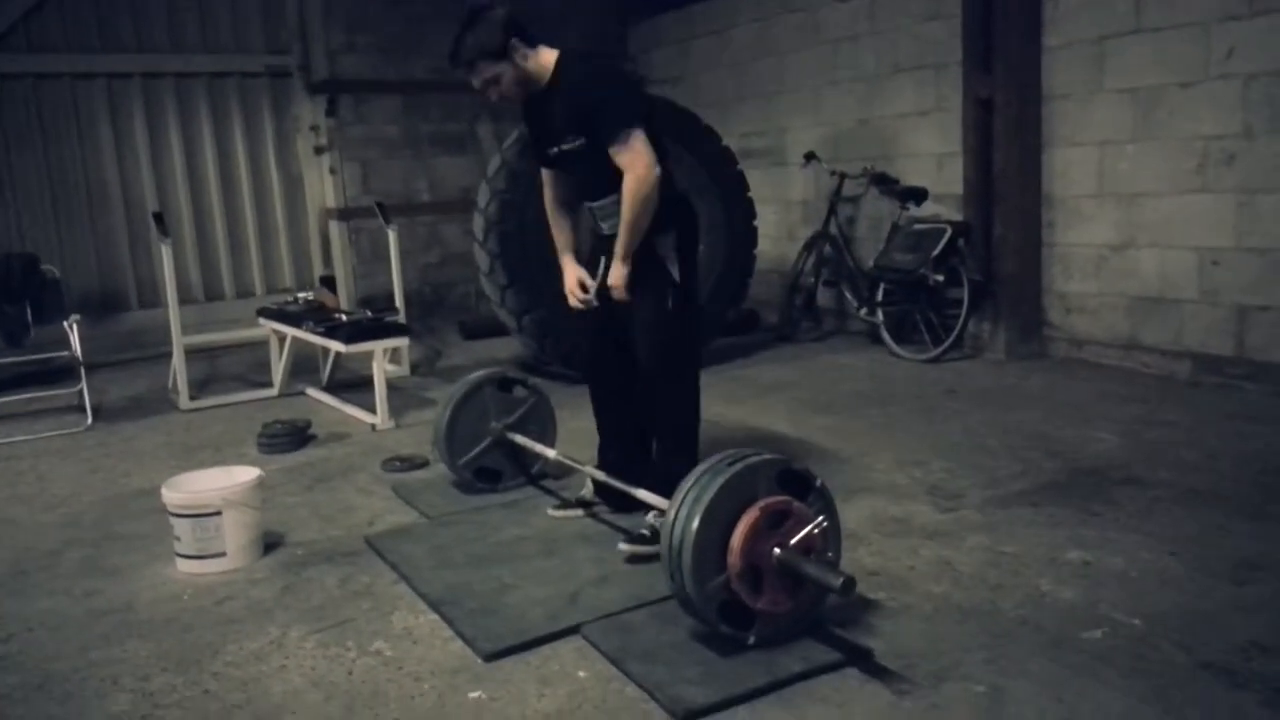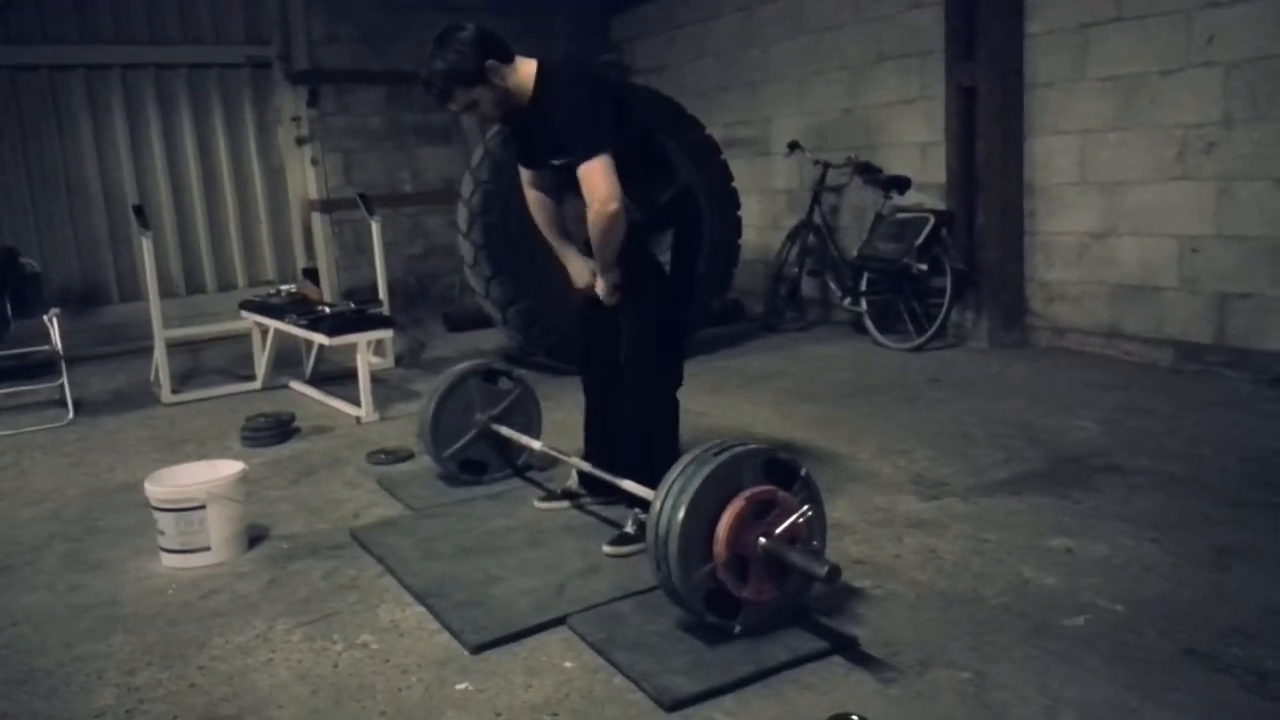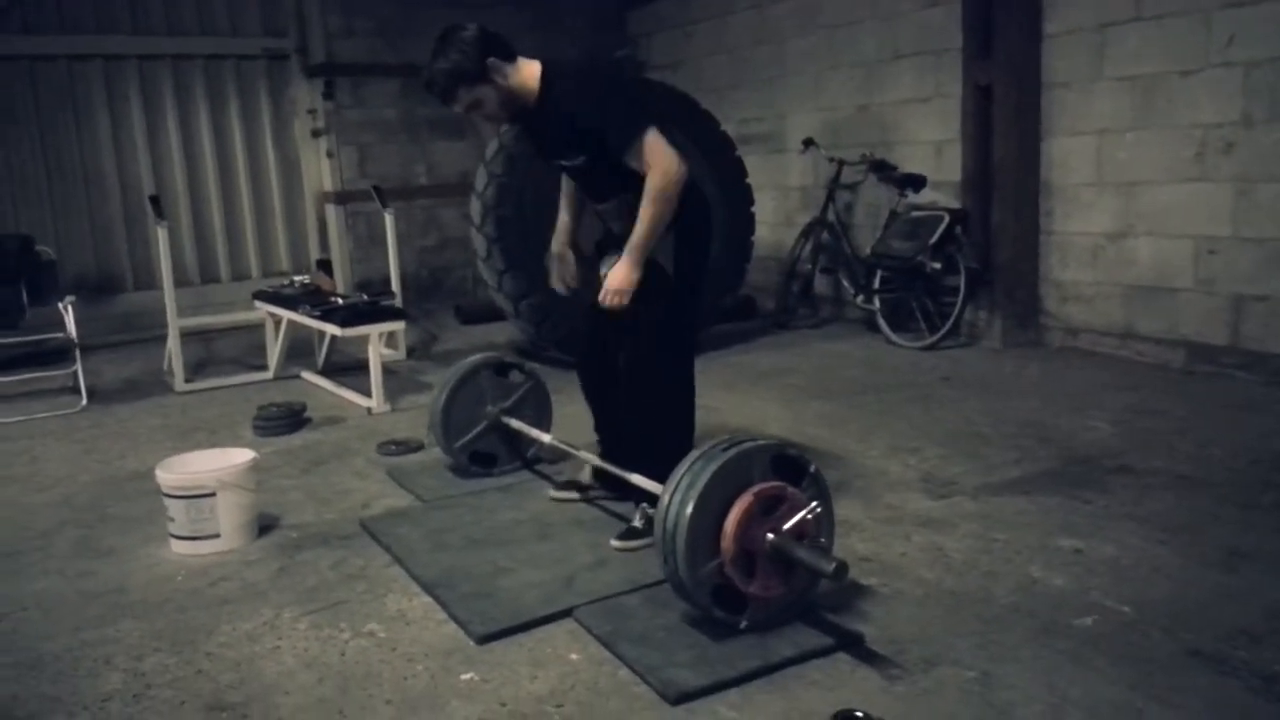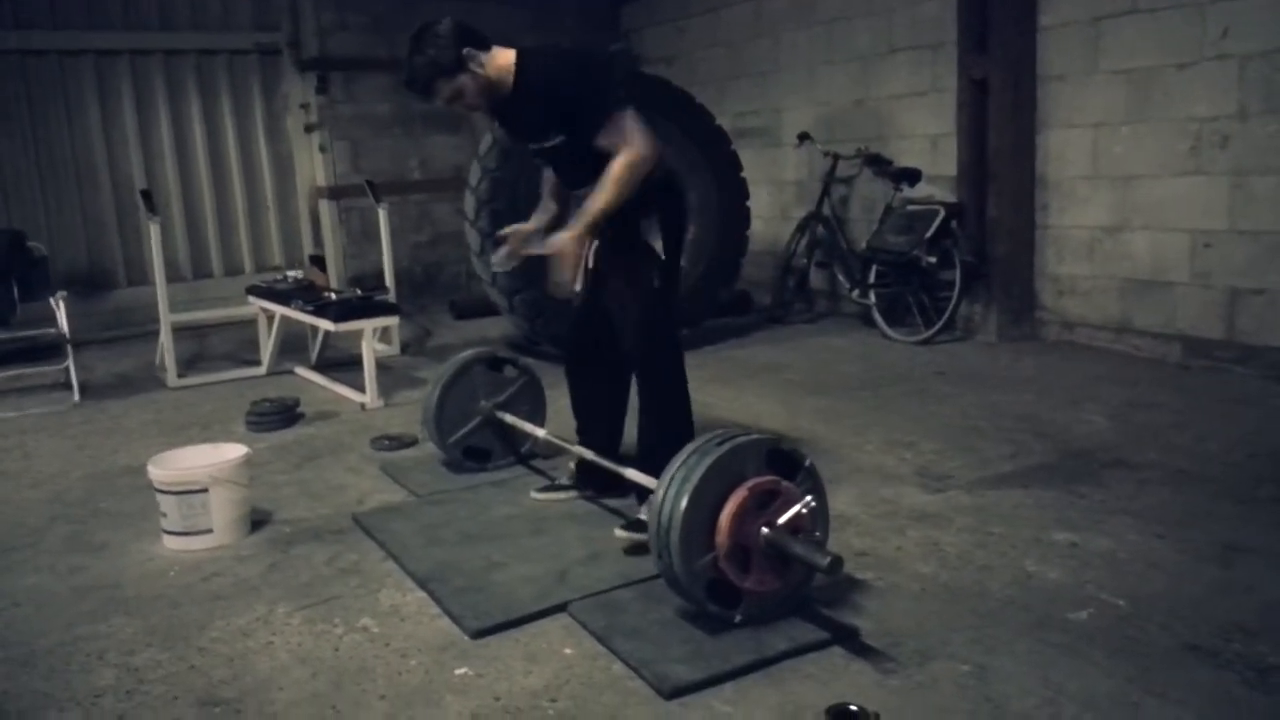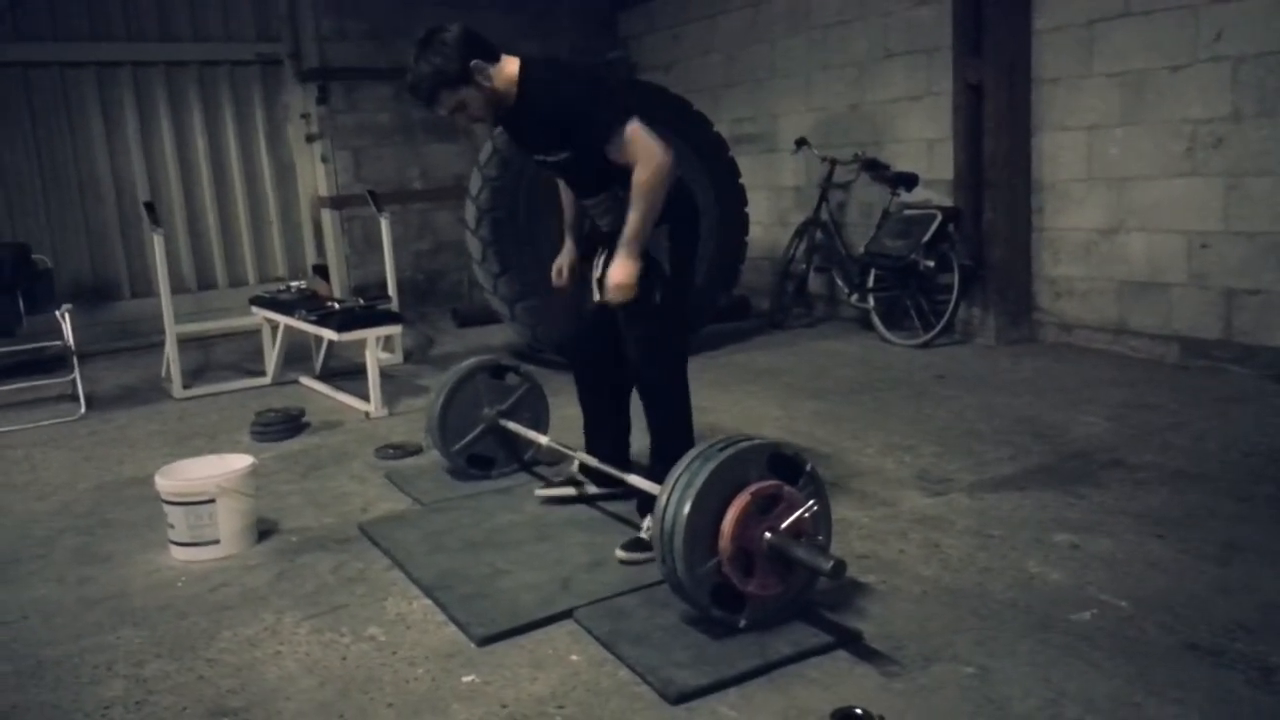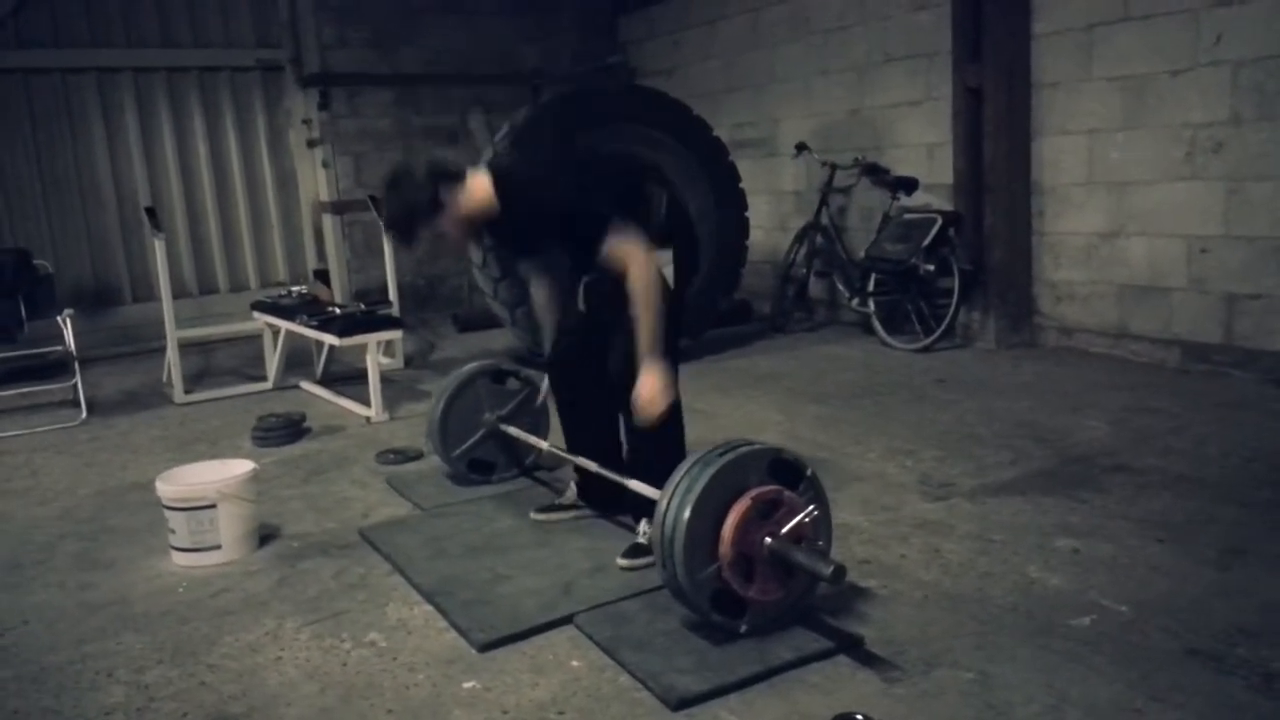
dt=0.4s
person 1, frame 1
left shoulder: (589, 80)
right shoulder: (537, 104)
left elbow: (644, 172)
left wrist: (624, 260)
right wrist: (569, 263)
left hip: (656, 236)
right hip: (613, 239)
left knee: (663, 369)
right knee: (605, 367)
left ankle: (671, 505)
right ankle: (617, 484)
person 1, frame 2
left shoulder: (570, 96)
right shoulder: (521, 109)
left elbow: (605, 204)
right elbow: (537, 188)
left wrist: (606, 272)
right wrist: (572, 257)
right hip: (621, 228)
left knee: (644, 364)
right knee: (598, 355)
left ankle: (654, 502)
right ankle: (601, 475)
person 1, frame 3
left shoulder: (581, 92)
right shoulder: (530, 112)
left elbow: (667, 169)
left wrist: (633, 263)
right wrist: (560, 240)
left hip: (665, 233)
right hip: (621, 231)
left knee: (650, 363)
right knee: (597, 354)
left ankle: (663, 499)
right ankle: (616, 468)
person 1, frame 4
left shoulder: (558, 75)
right shoulder: (506, 103)
left elbow: (638, 149)
left wrist: (579, 231)
right wrist: (537, 224)
left hip: (644, 215)
right hip: (599, 221)
left knee: (647, 347)
right knee: (586, 346)
right ankle: (597, 470)
person 1, frame 5
left shoulder: (560, 88)
right shoulder: (515, 110)
left elbow: (654, 159)
left wrist: (629, 255)
right wrist: (571, 244)
left hip: (650, 231)
right hip: (609, 229)
left knee: (653, 362)
right knee: (591, 350)
right ankle: (605, 467)
person 1, frame 6
left shoulder: (542, 192)
right shoulder: (494, 211)
left elbow: (639, 261)
right elbow: (541, 275)
left wrist: (654, 365)
right wrist: (555, 350)
left hip: (644, 253)
left knee: (647, 393)
right knee: (570, 366)
right ankle: (596, 490)
